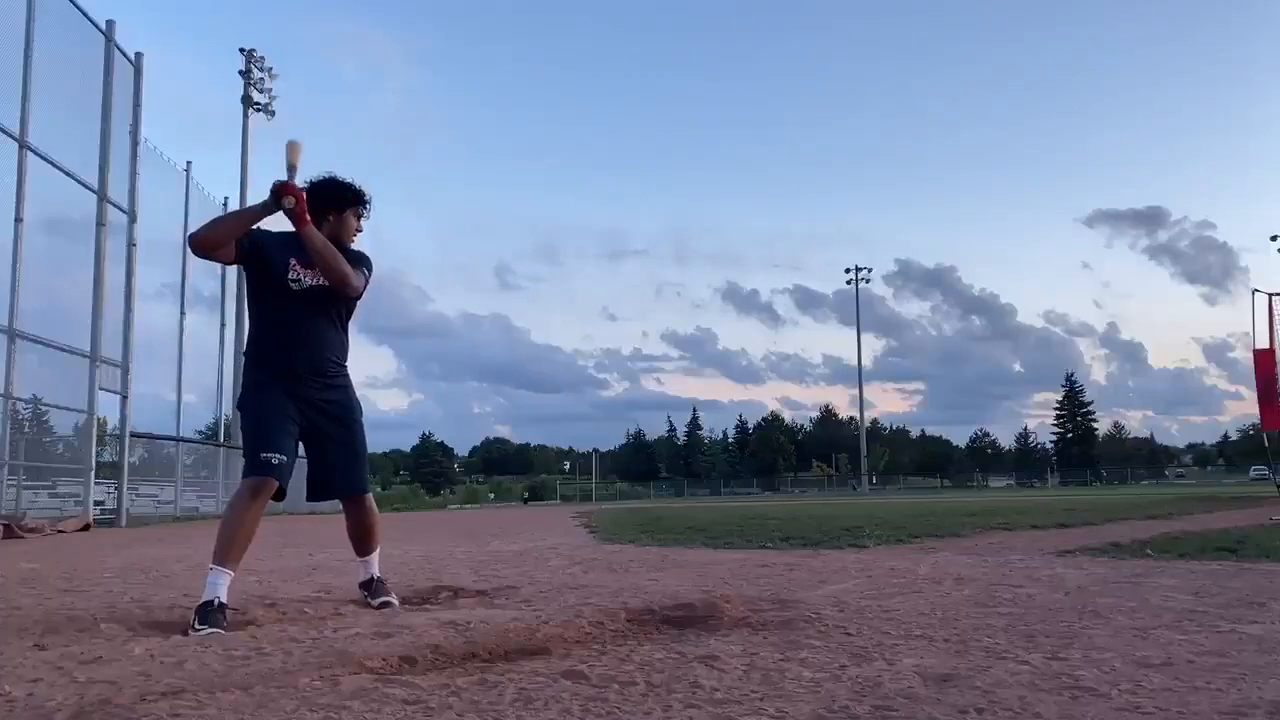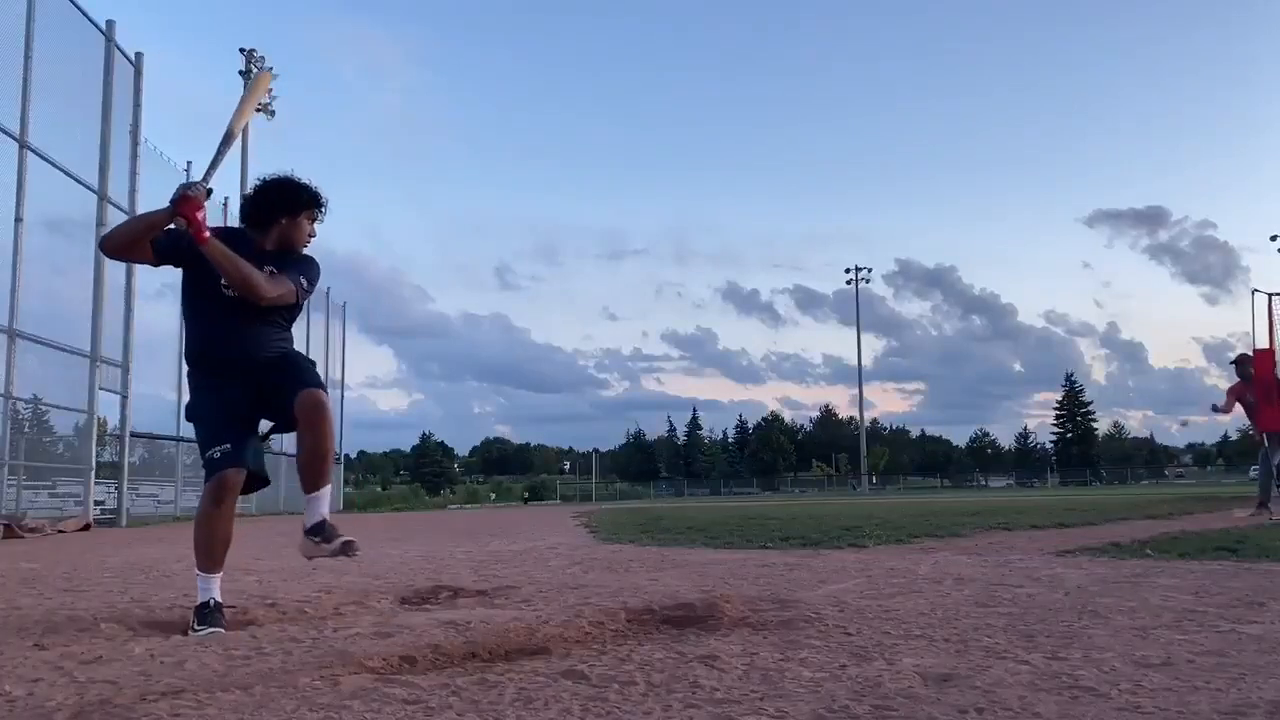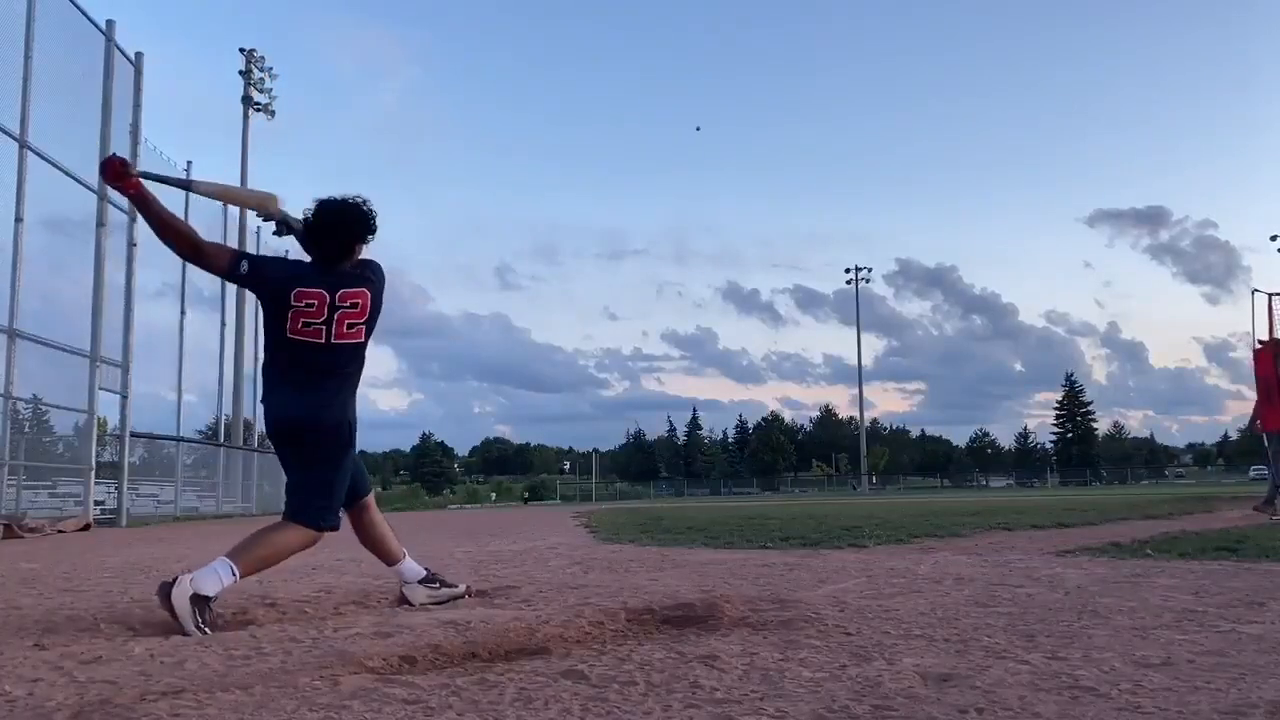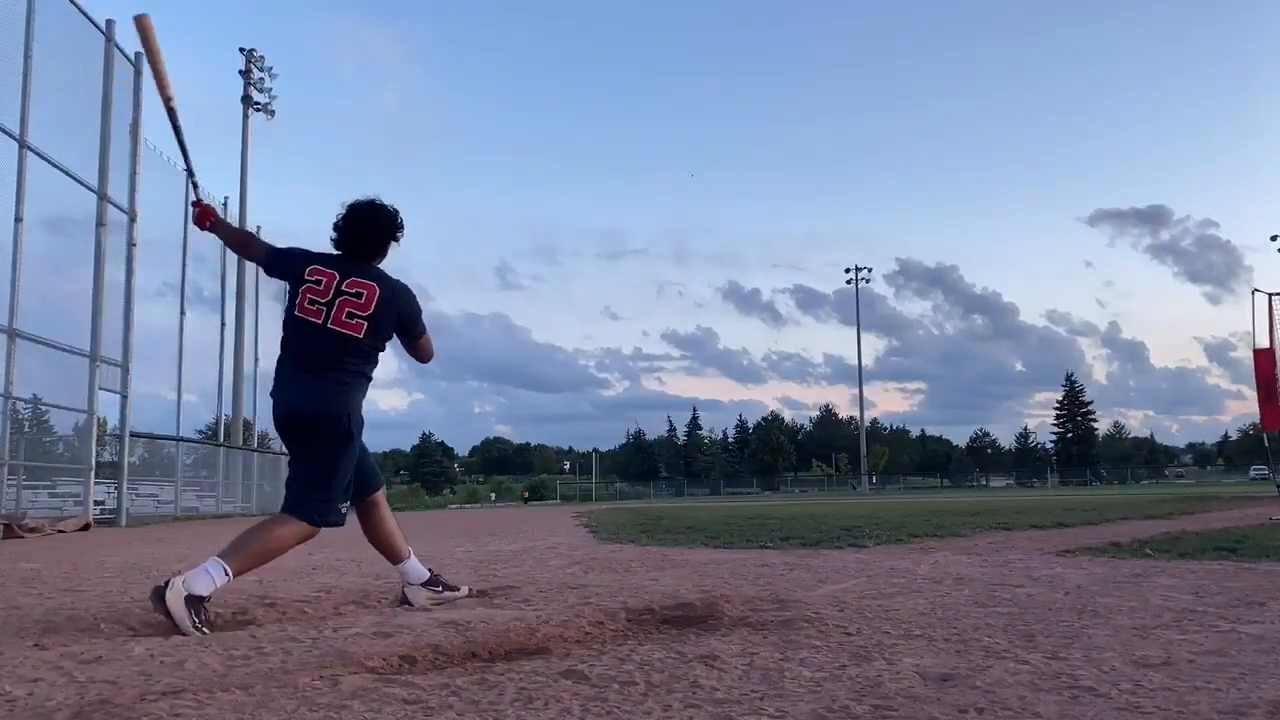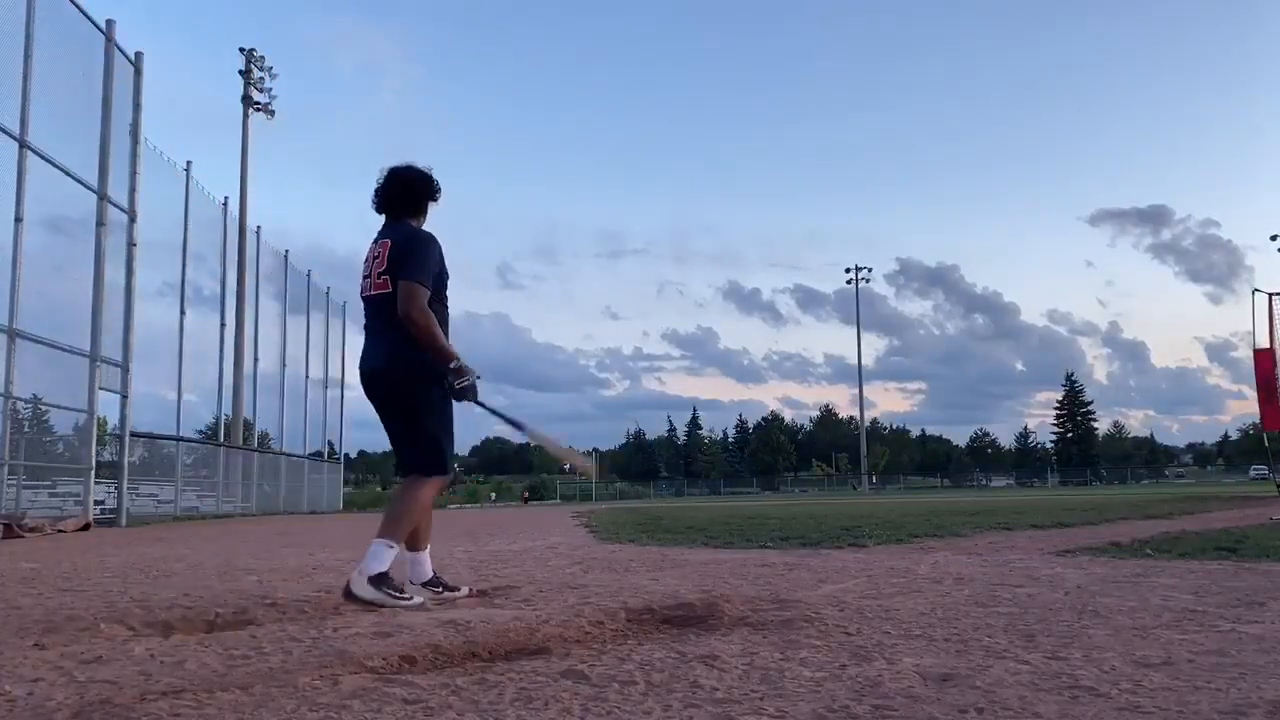
dt=1s
person 1, frame 1
left shoulder: (356, 261)
right shoulder: (268, 246)
left elbow: (348, 285)
right elbow: (200, 242)
left wrist: (303, 223)
right wrist: (267, 207)
left hip: (331, 389)
right hip: (271, 386)
left knee: (356, 490)
right knee: (260, 481)
left ankle: (370, 577)
right ankle: (214, 597)
person 1, frame 2
left shoulder: (304, 267)
right shoulder: (201, 242)
left elbow: (264, 293)
right elbow: (113, 246)
left wrist: (201, 234)
right wrist: (173, 212)
left hip: (275, 369)
right hip: (217, 382)
left knee: (314, 402)
right knee: (226, 480)
left ankle: (317, 524)
right ankle: (208, 600)
person 1, frame 3
left shoulder: (279, 274)
right shoulder: (371, 278)
left elbow: (197, 250)
left wrist: (133, 189)
right wrist: (289, 222)
left hip: (283, 414)
right hip: (329, 420)
left knee: (360, 498)
right knee: (307, 523)
left ankle: (415, 579)
right ankle: (195, 587)
person 1, frame 4
left shoulder: (307, 265)
right shoulder: (395, 293)
left elbow: (252, 247)
right elbow: (424, 353)
left wrist: (212, 220)
left hip: (290, 404)
right hip: (332, 412)
left knee: (370, 493)
right knee: (303, 517)
left ankle: (419, 581)
right ankle: (193, 585)
person 1, frame 5
left shoulder: (377, 247)
right shoulder: (420, 242)
right elbow: (413, 310)
left wrist: (442, 364)
right wrist: (454, 364)
left hip: (377, 368)
right hip: (412, 368)
left knee: (416, 471)
right knee: (432, 473)
left ankle: (420, 577)
right ankle: (371, 571)
